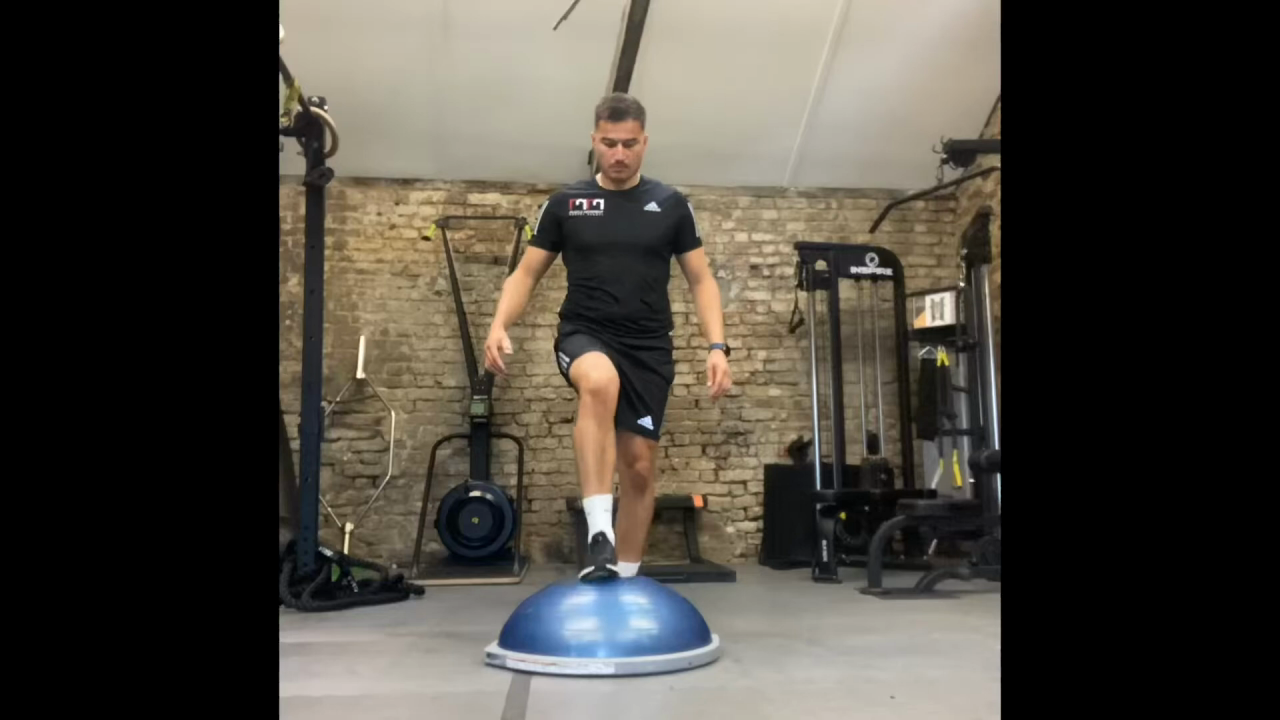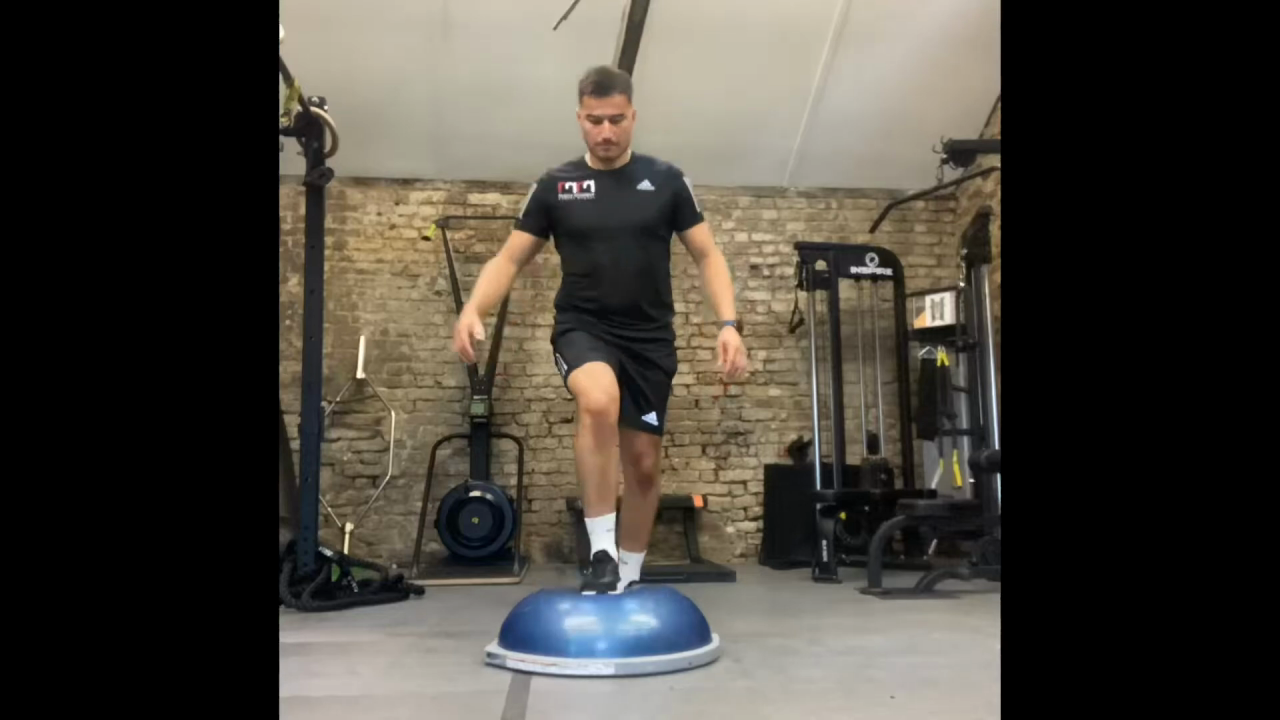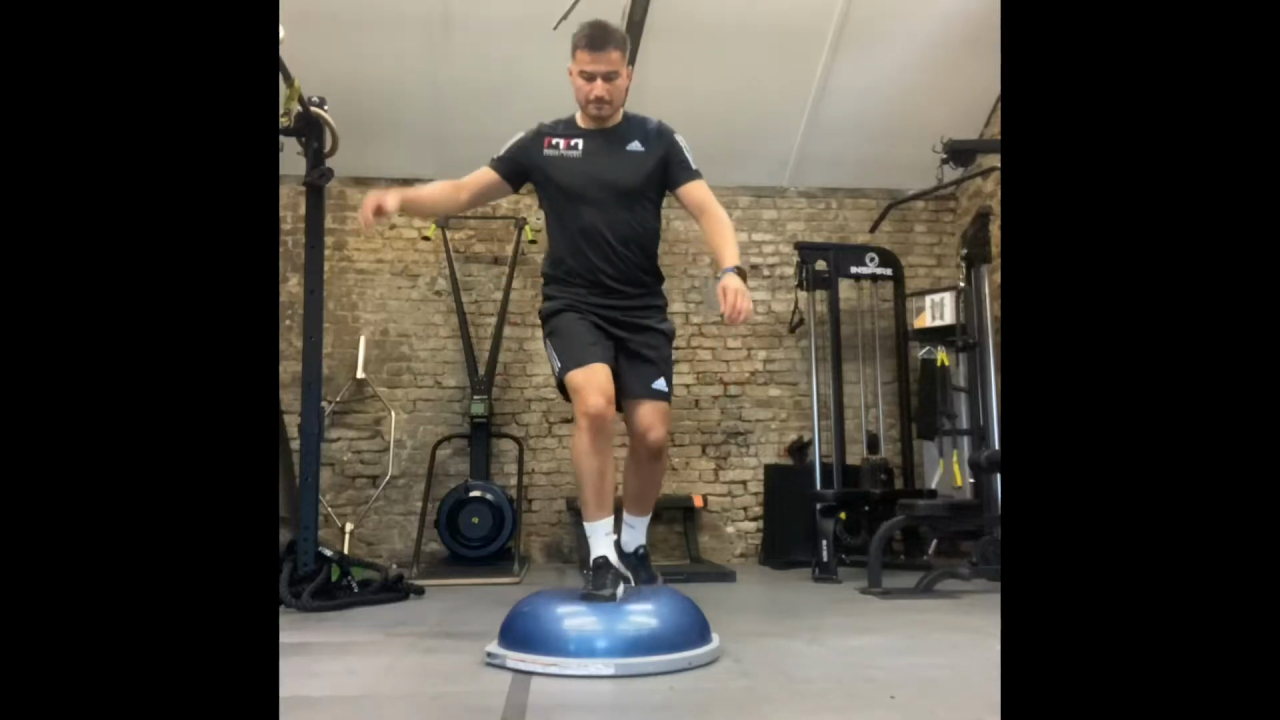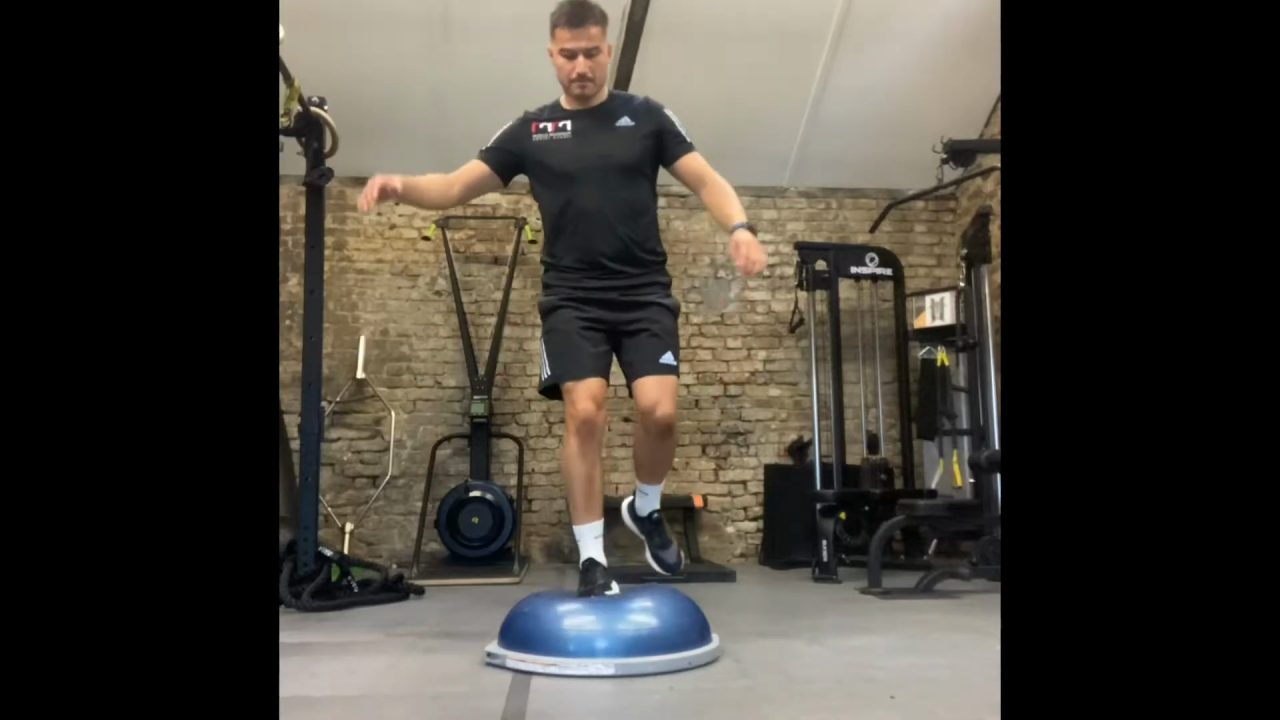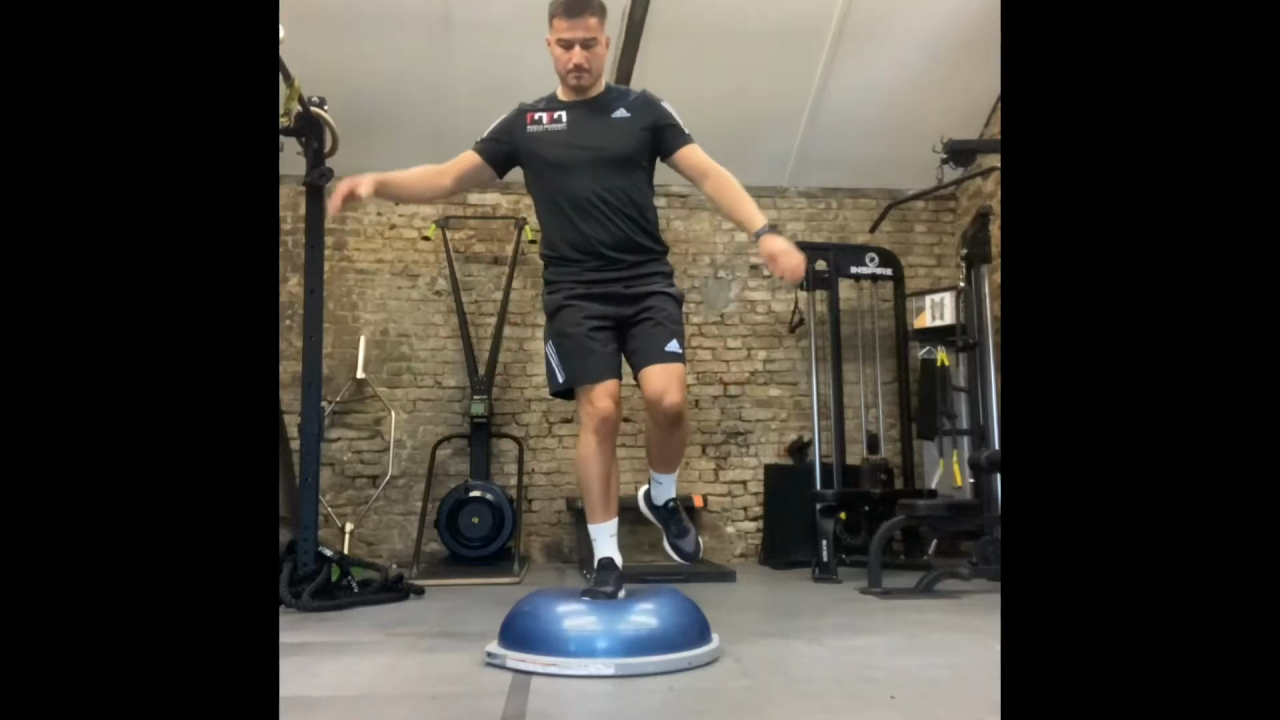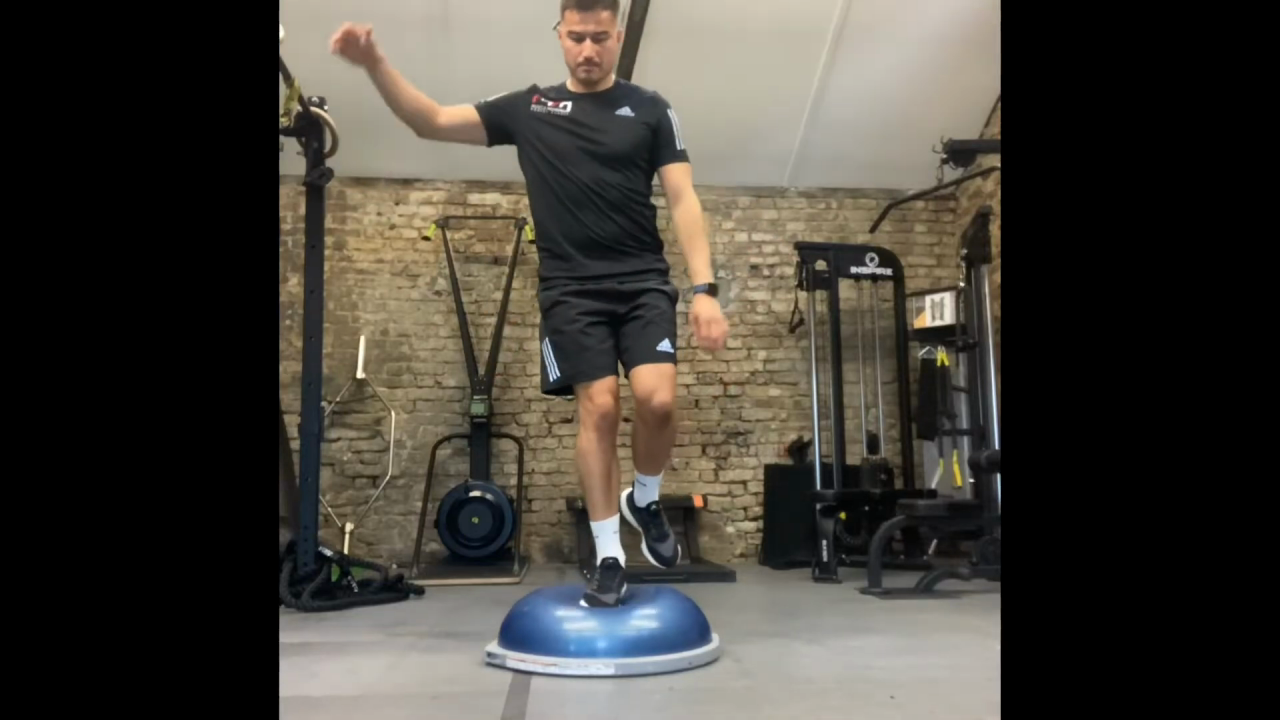
dt=0.3s
person 1, frame 1
left shoulder: (671, 204)
right shoulder: (565, 203)
left elbow: (701, 279)
right elbow: (527, 272)
left wrist: (716, 346)
right wrist: (499, 324)
left hip: (648, 347)
right hip: (585, 335)
left knee: (638, 466)
right knee: (600, 382)
left ankle: (627, 580)
right ankle: (599, 538)
person 1, frame 2
left shoulder: (666, 180)
right shoulder: (555, 186)
left elbow: (706, 255)
right elbow: (509, 260)
left wrist: (727, 323)
right wrist: (473, 310)
left hip: (648, 337)
right hip: (583, 328)
left knee: (644, 461)
right knee: (600, 401)
left ankle: (630, 575)
right ankle: (602, 552)
person 1, frame 3
left shoulder: (657, 140)
right shoulder: (541, 143)
left elbow: (707, 211)
right elbow: (464, 192)
left wrist: (730, 269)
right wrist: (403, 197)
left hip: (641, 308)
right hip: (573, 304)
left knee: (651, 434)
right knee: (595, 406)
left ankle: (633, 544)
right ankle: (601, 556)
person 1, frame 4
left shoulder: (645, 116)
right shoulder: (529, 130)
left elbow: (704, 180)
right elbow: (456, 185)
left wrist: (738, 227)
right wrist: (399, 186)
left hip: (643, 291)
right hip: (571, 296)
left knee: (659, 409)
right knee: (584, 412)
left ankle: (644, 509)
right ankle: (592, 557)
person 1, frame 5
left shoulder: (643, 109)
right shoulder: (526, 122)
left elbow: (706, 173)
right elbow: (449, 177)
left wrist: (763, 230)
right wrist: (379, 182)
left hip: (647, 282)
right hip: (576, 292)
left knee: (668, 399)
right knee: (599, 412)
left ankle: (662, 498)
right ankle: (606, 557)
person 1, frame 6
left shoulder: (650, 109)
right shoulder: (527, 108)
left elbow: (683, 200)
right elbow: (429, 122)
left wrist: (705, 288)
right wrist: (374, 62)
left hip: (642, 280)
right hip: (571, 286)
left knee: (657, 400)
right knee: (598, 407)
left ankle: (645, 501)
right ankle: (609, 558)
